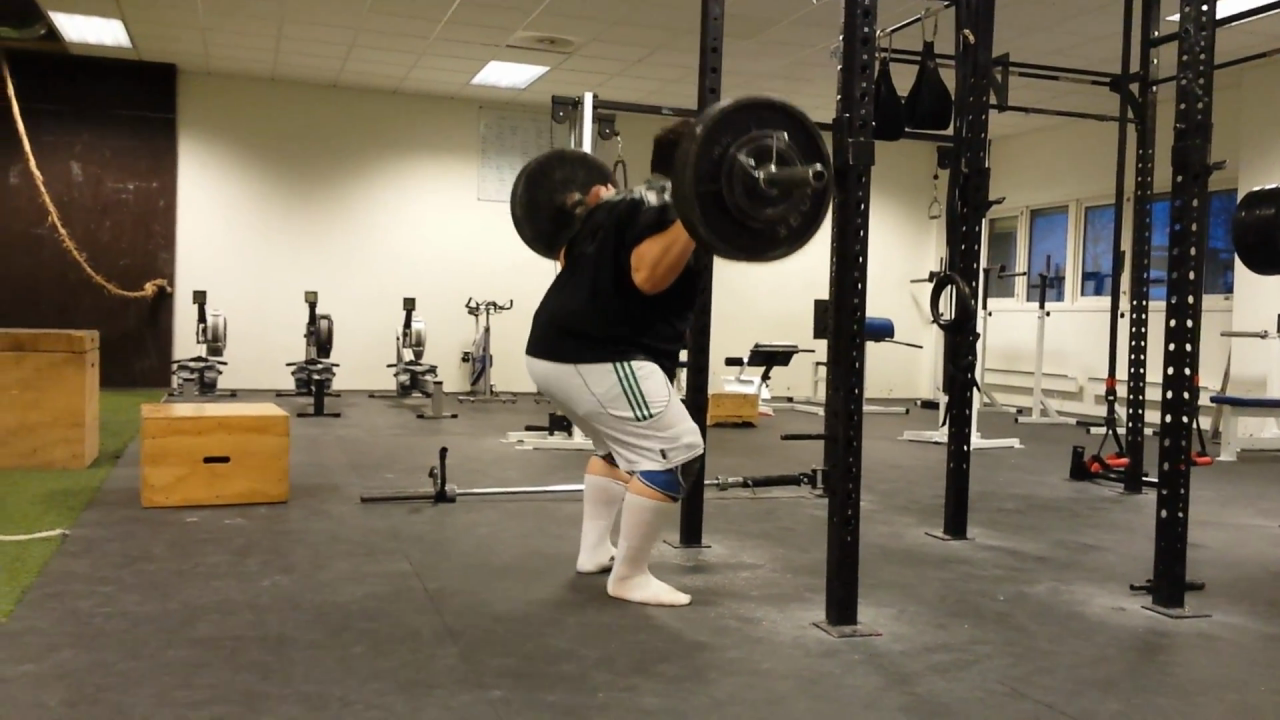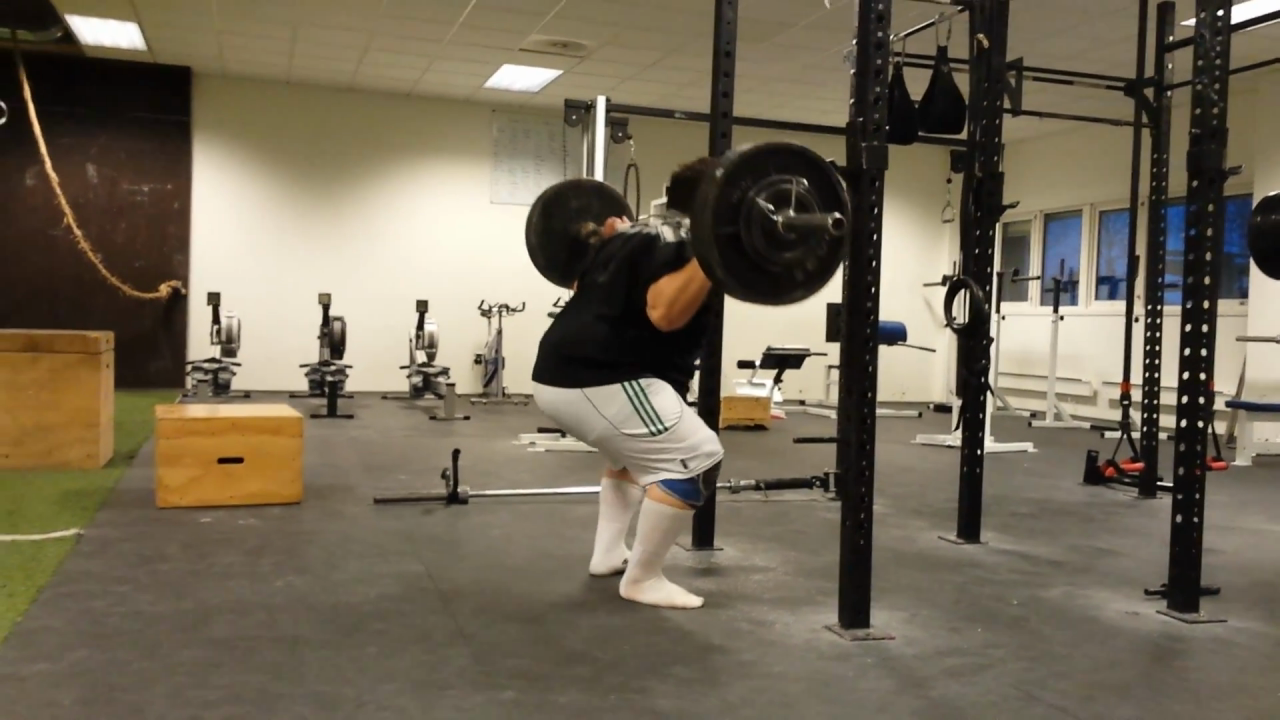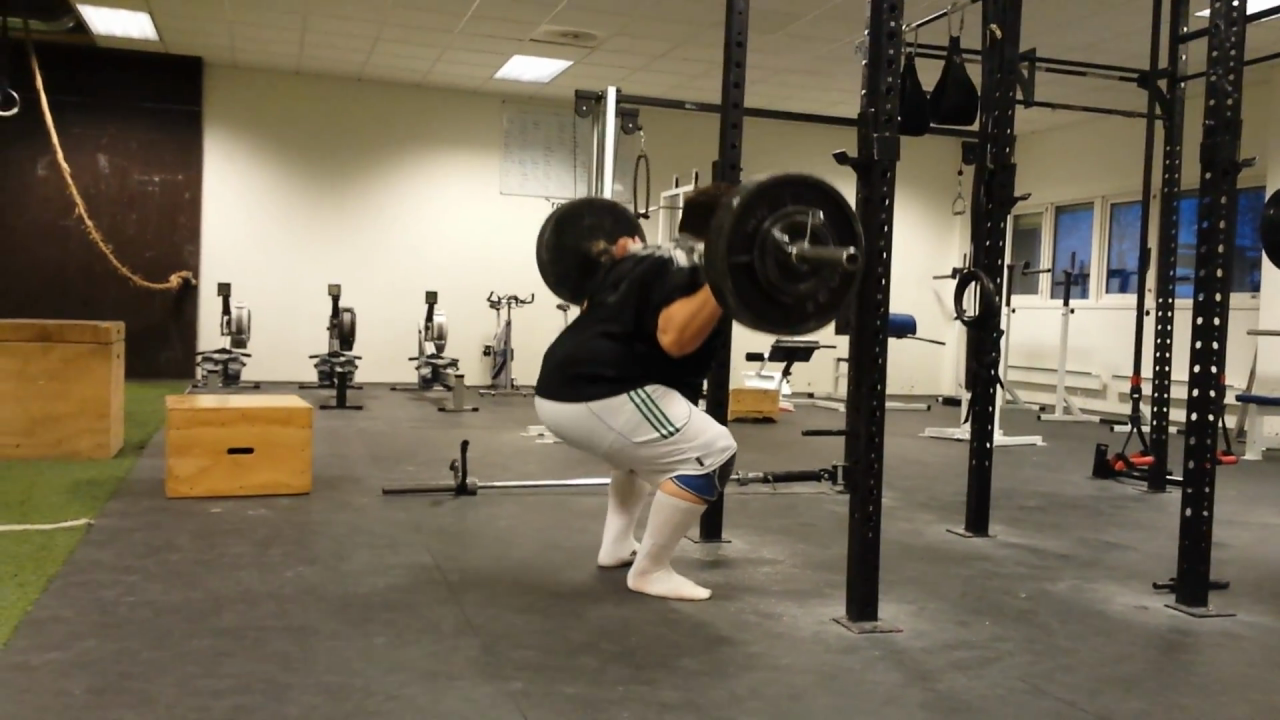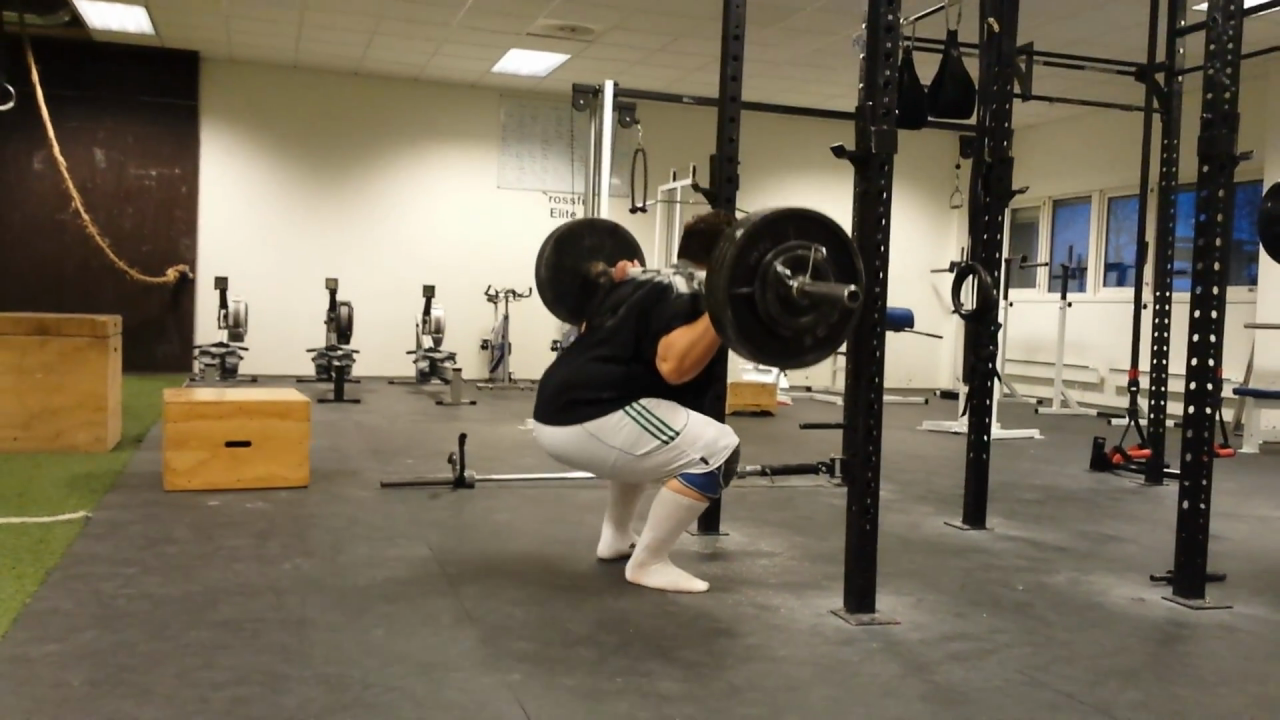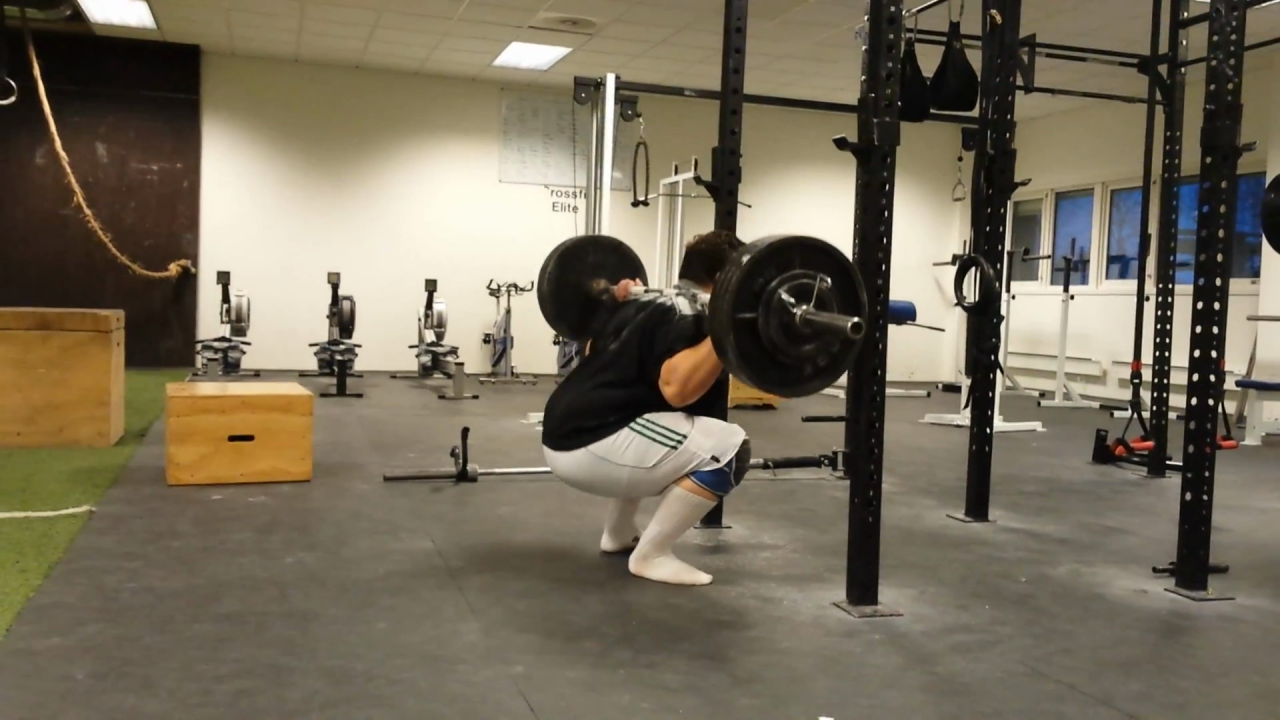
dt=0.2s
person 1, frame 1
left shoulder: (615, 205)
right shoulder: (667, 211)
left elbow: (569, 261)
right elbow: (648, 276)
left wrist: (590, 211)
left hip: (550, 351)
right hip: (591, 356)
left knee: (620, 443)
right knee: (673, 452)
left ankle: (594, 550)
right ankle: (630, 576)
person 1, frame 2
left shoulder: (632, 236)
right shoulder: (680, 248)
left elbow: (584, 290)
right elbow: (664, 312)
left wrist: (604, 242)
left hip: (555, 376)
right hip: (591, 380)
left knee: (637, 449)
right knee: (694, 459)
left ankle: (608, 553)
right ankle: (642, 578)
person 1, frame 3
left shoulder: (641, 258)
right shoulder: (692, 272)
left elbow: (591, 309)
right elbow: (675, 337)
left wrist: (615, 260)
left hip: (558, 391)
right hip: (591, 396)
left knee: (648, 445)
right knee: (711, 453)
left ankle: (617, 545)
right ankle: (650, 570)
person 1, frame 4
left shoulder: (639, 284)
right shoulder: (689, 299)
left elbow: (590, 332)
right elbow: (674, 365)
left wrist: (614, 286)
left hip: (557, 413)
right hip: (585, 420)
left knee: (652, 442)
right knee: (716, 452)
left ankle: (616, 538)
right ankle: (648, 563)
person 1, frame 5
left shoulder: (644, 304)
right shoulder: (689, 319)
left elbow: (592, 352)
right elbow: (677, 389)
left wrist: (619, 303)
left hip: (565, 436)
right hip: (592, 445)
right knee: (728, 450)
left ankle: (619, 532)
right ankle: (651, 555)
